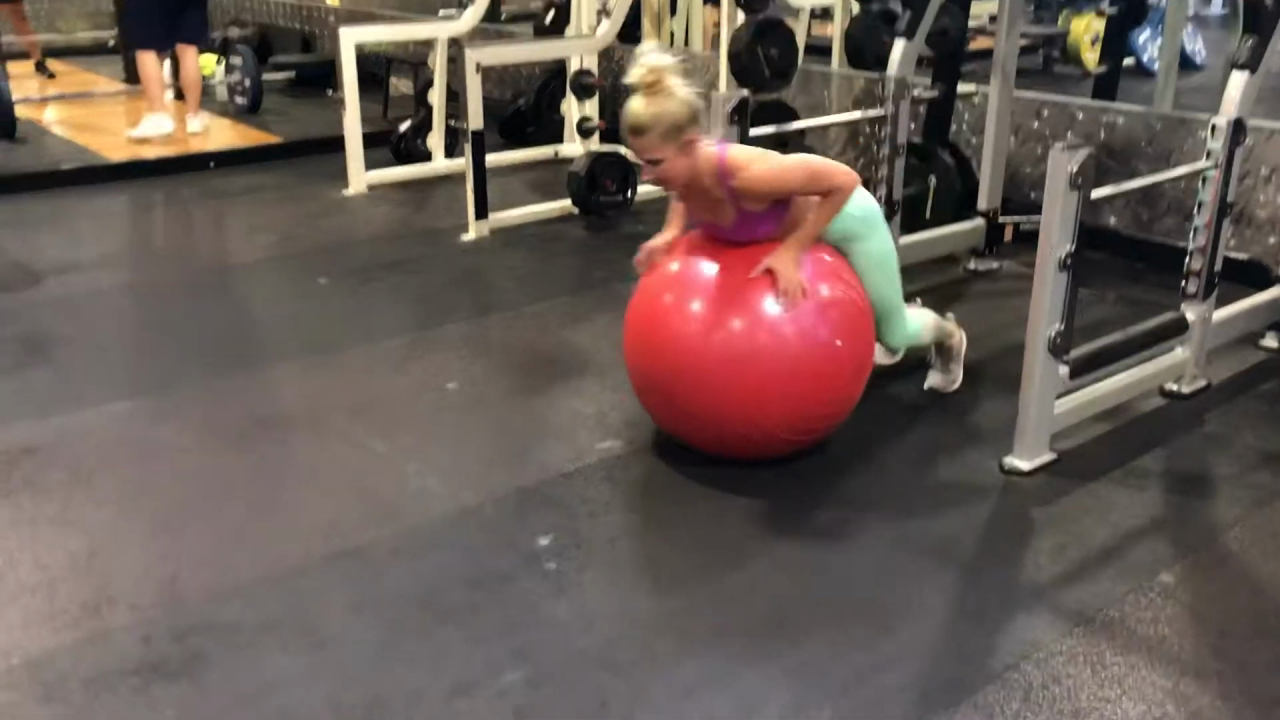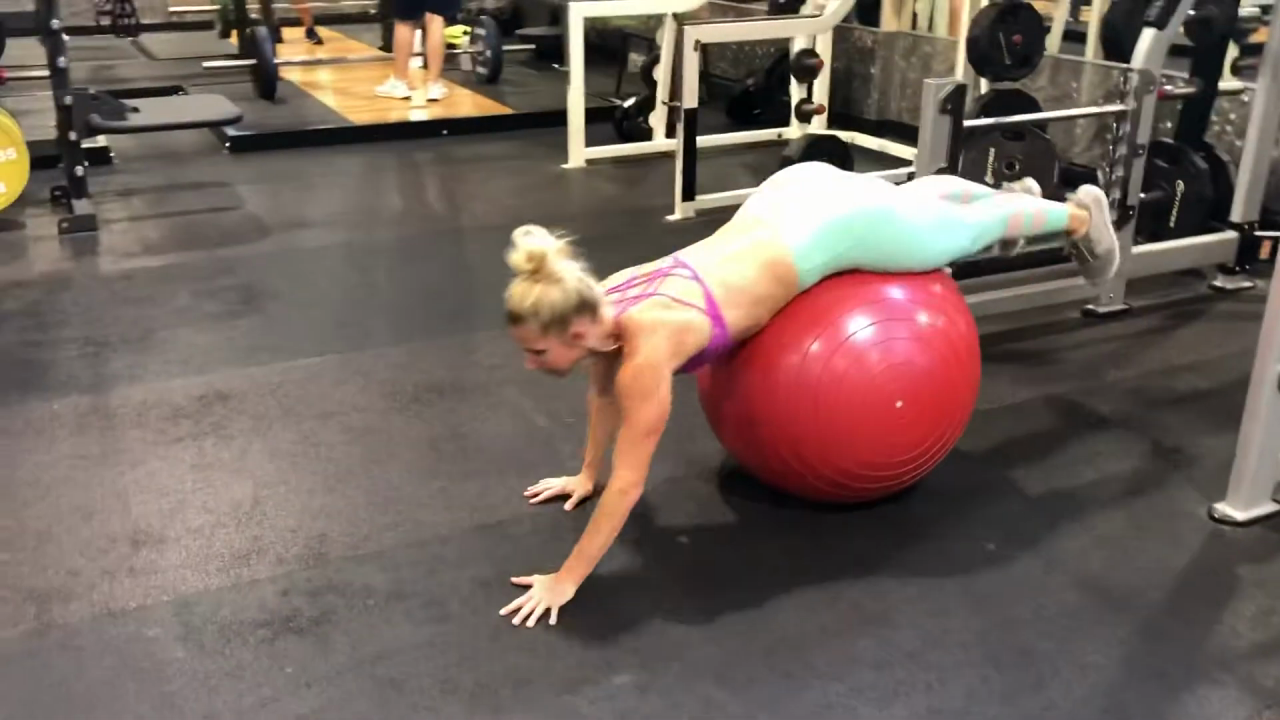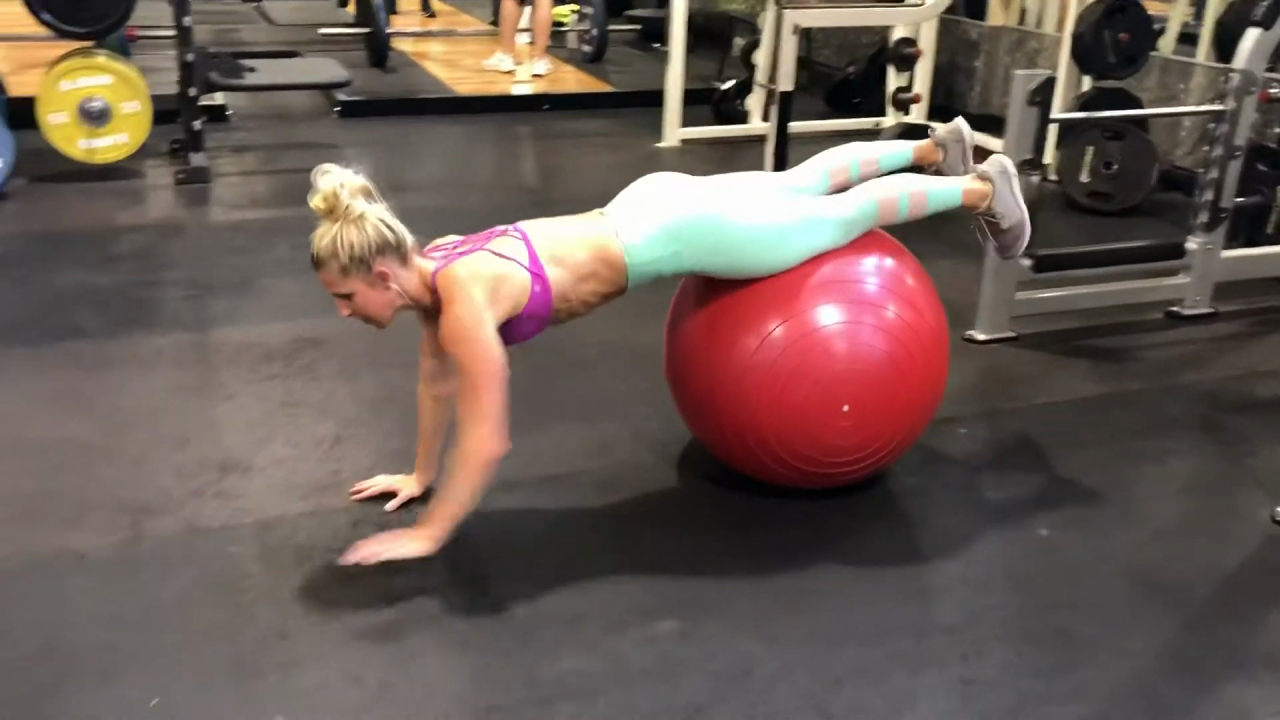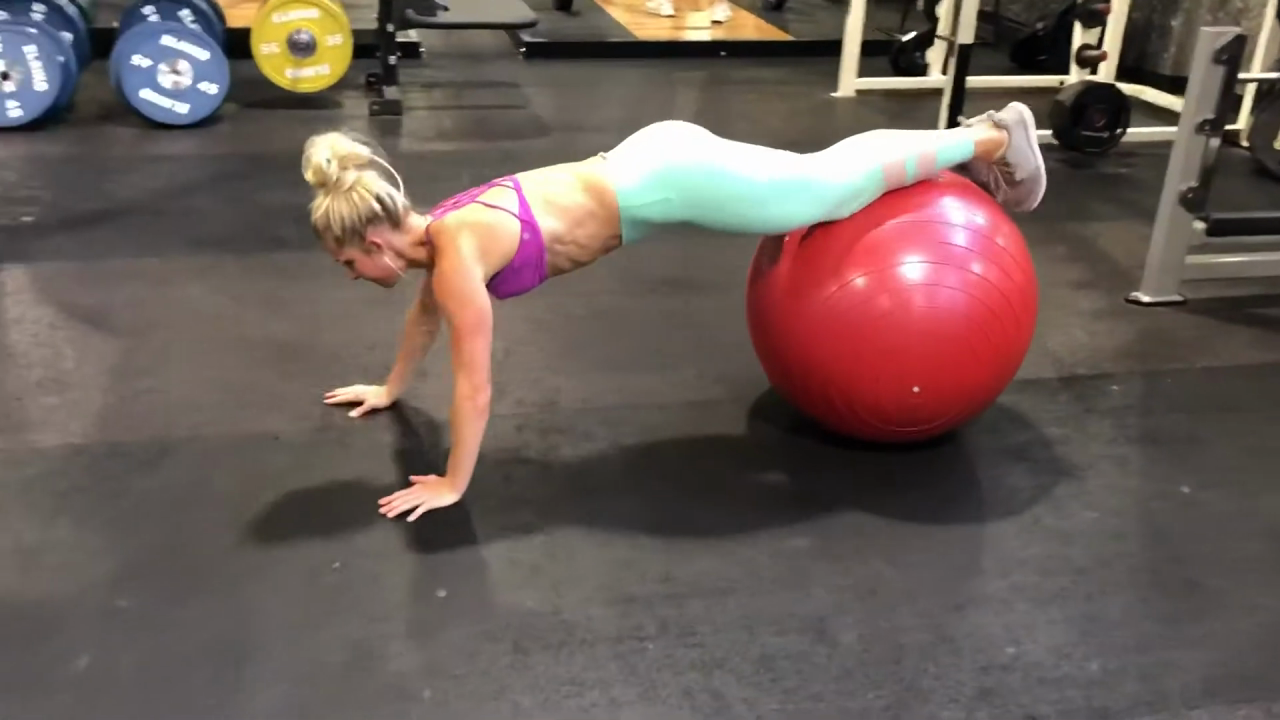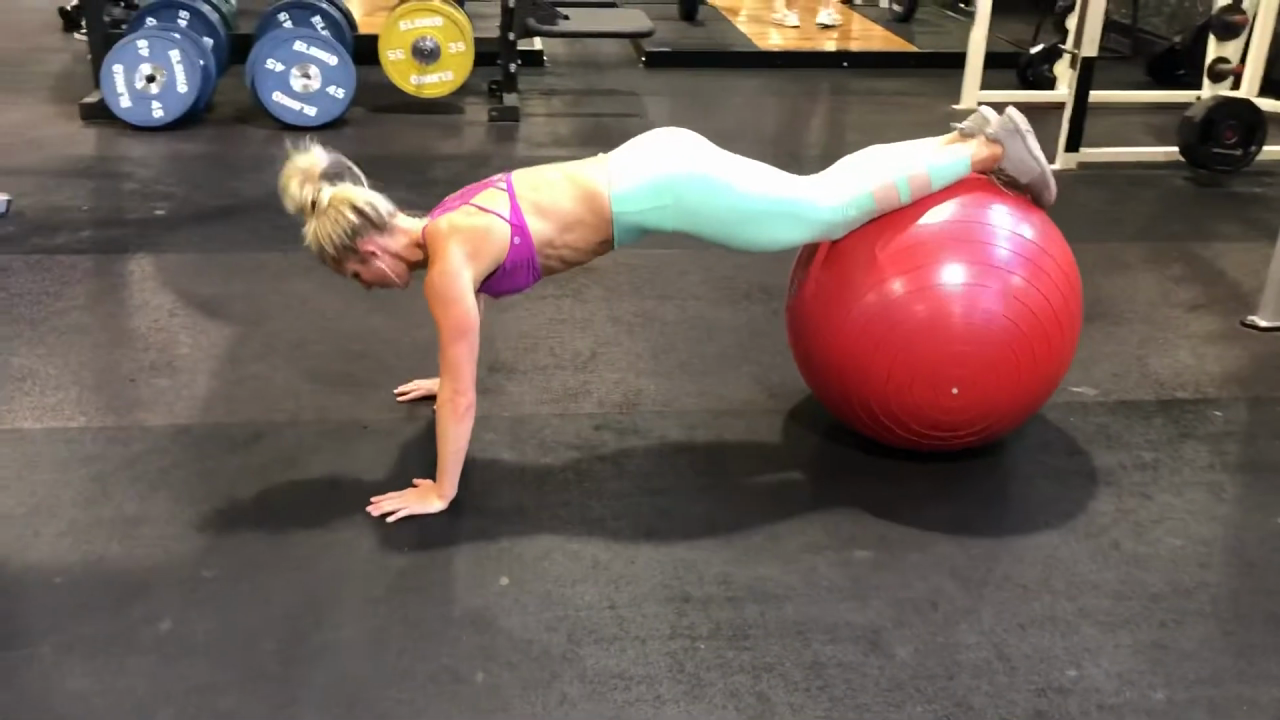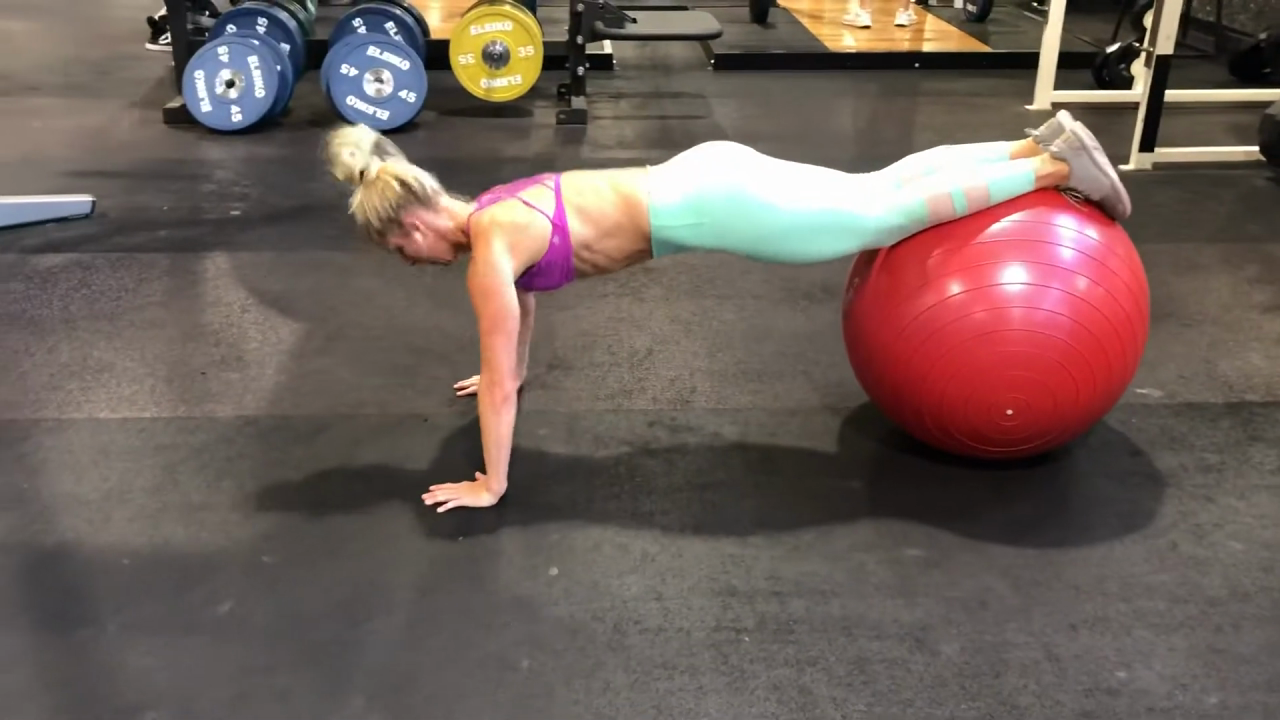
dt=0.7s
person 1, frame 1
left shoulder: (747, 174)
right shoulder: (678, 163)
left elbow: (845, 182)
left wrist: (790, 251)
right wrist: (672, 231)
left hip: (847, 220)
right hip: (794, 223)
left knee: (895, 331)
left ankle: (948, 336)
person 1, frame 2
left shoulder: (646, 346)
right shoulder: (601, 302)
left elbow: (628, 480)
right elbow: (605, 381)
left wrist: (571, 574)
right wrist: (586, 471)
left hip: (837, 222)
right hip: (795, 193)
left knee: (967, 230)
right knee: (905, 193)
left ankle: (1080, 213)
right ankle: (1007, 192)
person 1, frame 3
left shoulder: (461, 300)
right shoulder: (426, 271)
left elbow: (485, 441)
right elbow: (435, 380)
left wrist: (428, 533)
right wrist: (419, 475)
left hip: (675, 232)
right hip: (651, 203)
left knee: (841, 218)
right knee: (800, 184)
left ankle: (981, 190)
right ankle: (932, 148)
person 1, frame 4
left shoulder: (457, 247)
right shoulder: (440, 229)
left elbow: (474, 378)
right elbow: (428, 308)
left wrist: (455, 483)
right wrist: (392, 387)
left hip: (666, 180)
right hip: (651, 159)
left knee: (840, 190)
right knee: (819, 168)
left ankle: (996, 139)
right ankle: (968, 134)
person 1, frame 5
left shoulder: (445, 255)
right shoulder: (448, 224)
left elbow: (461, 391)
right elbow: (483, 294)
left wrist: (440, 493)
right wrist: (449, 379)
left hip: (660, 189)
right hip: (653, 160)
left knee: (834, 210)
right knee: (822, 193)
left ankle: (992, 151)
right ankle: (968, 137)
person 1, frame 6
left shoulder: (486, 246)
right shoulder: (486, 215)
left elbow: (497, 388)
right elbow: (522, 287)
left wrist: (490, 486)
right wrist: (513, 368)
left hip: (700, 207)
right hip: (700, 181)
left knee: (882, 218)
right knee: (879, 191)
left ankle: (1057, 167)
right ankle: (1037, 146)
